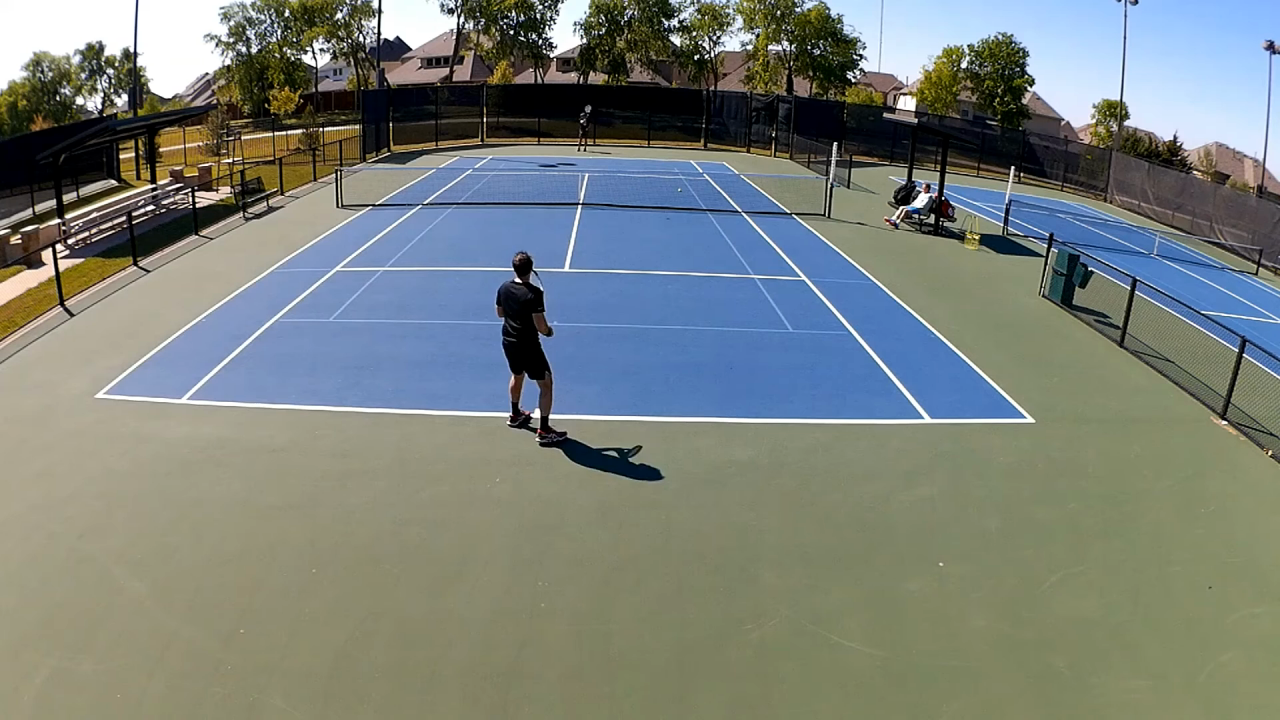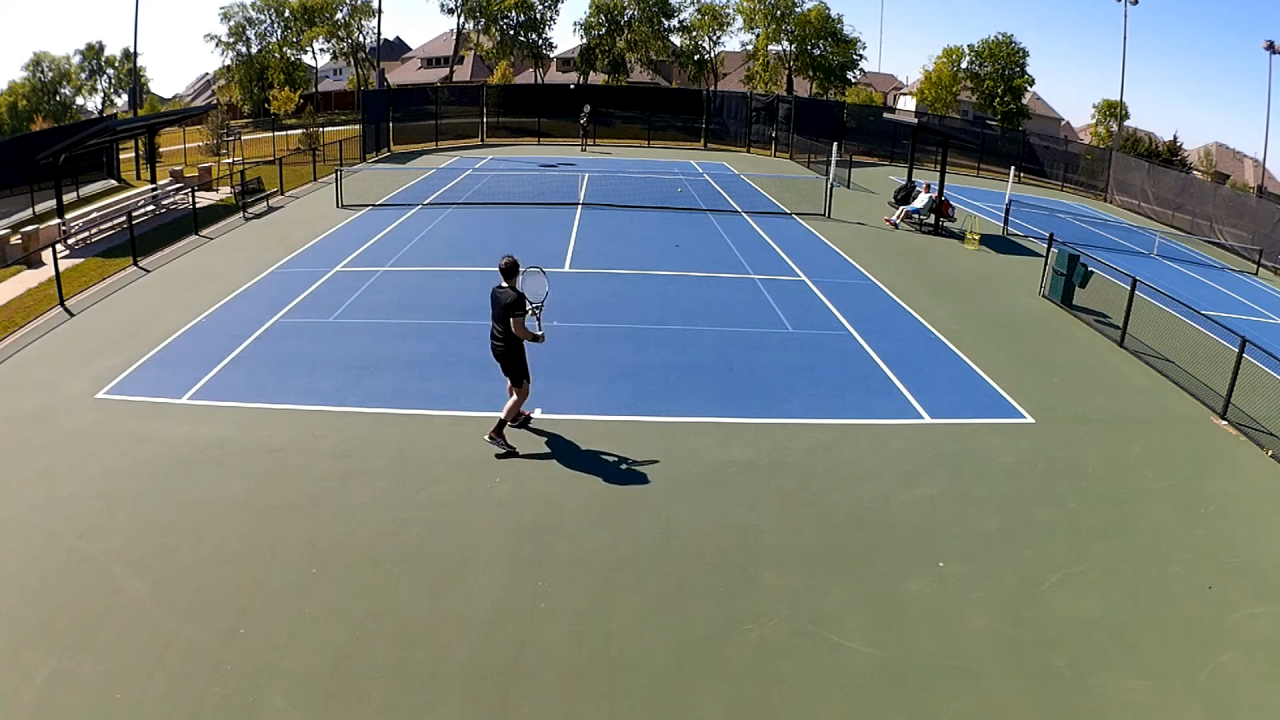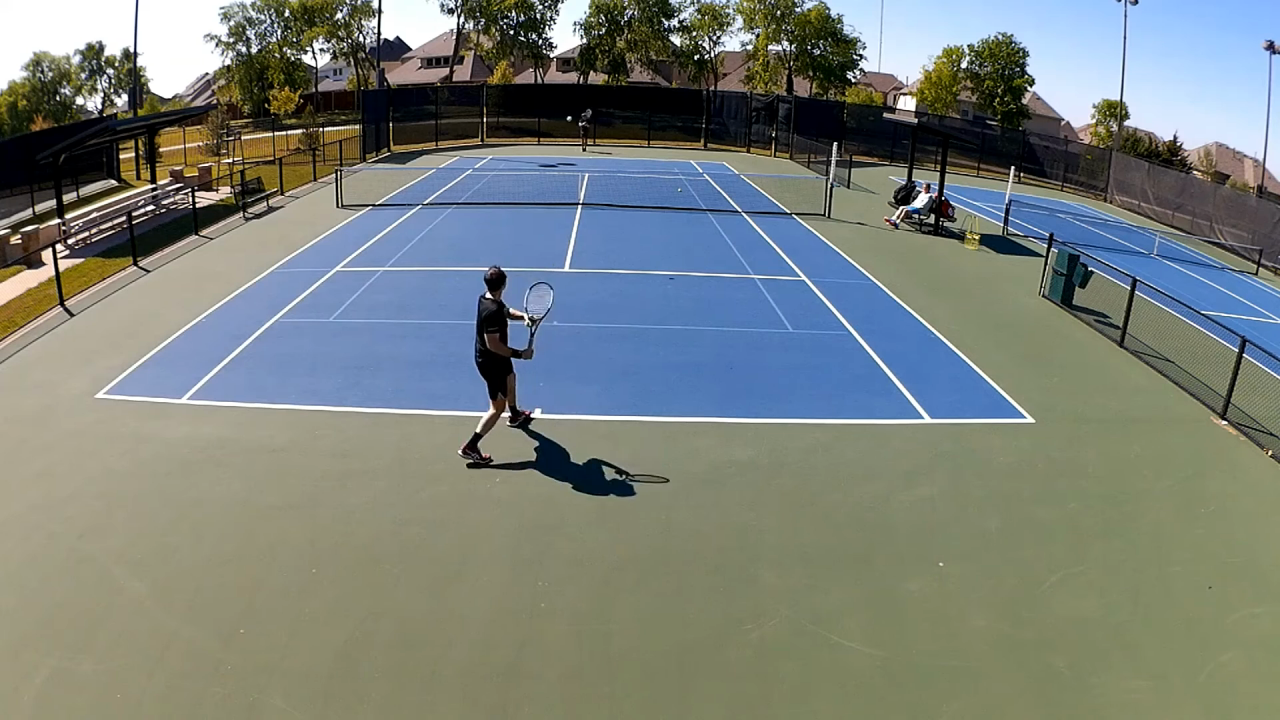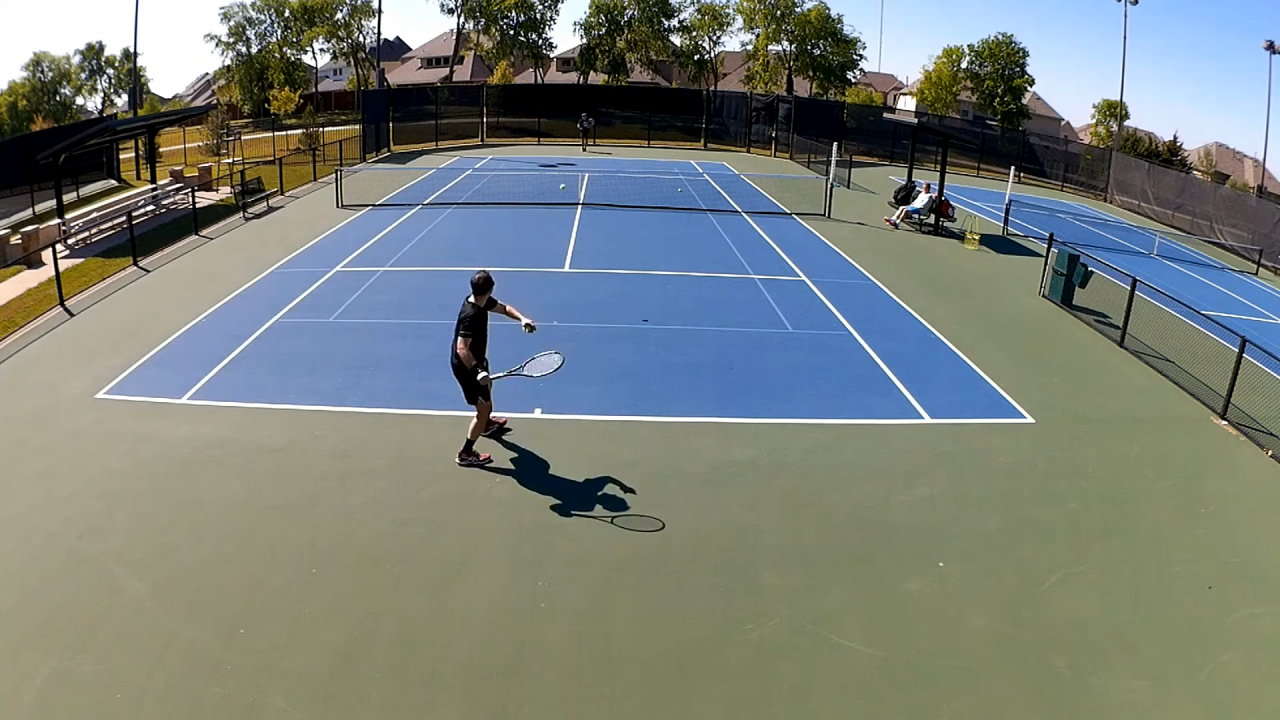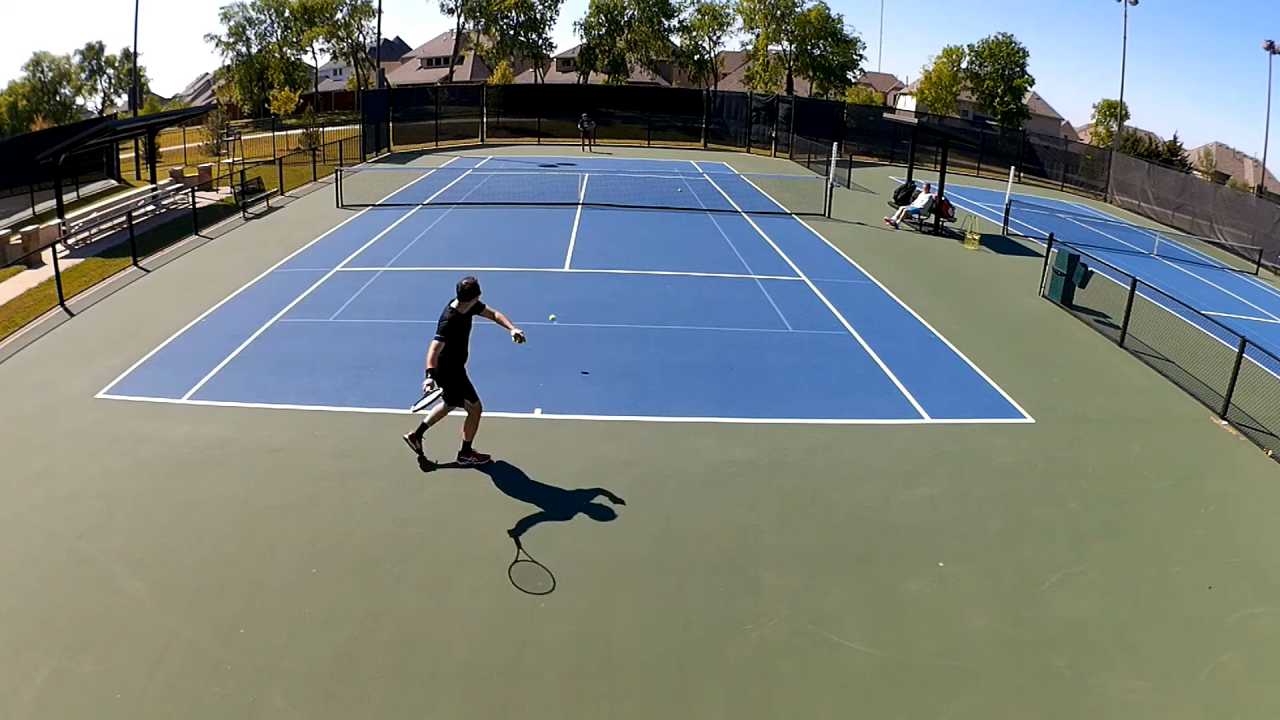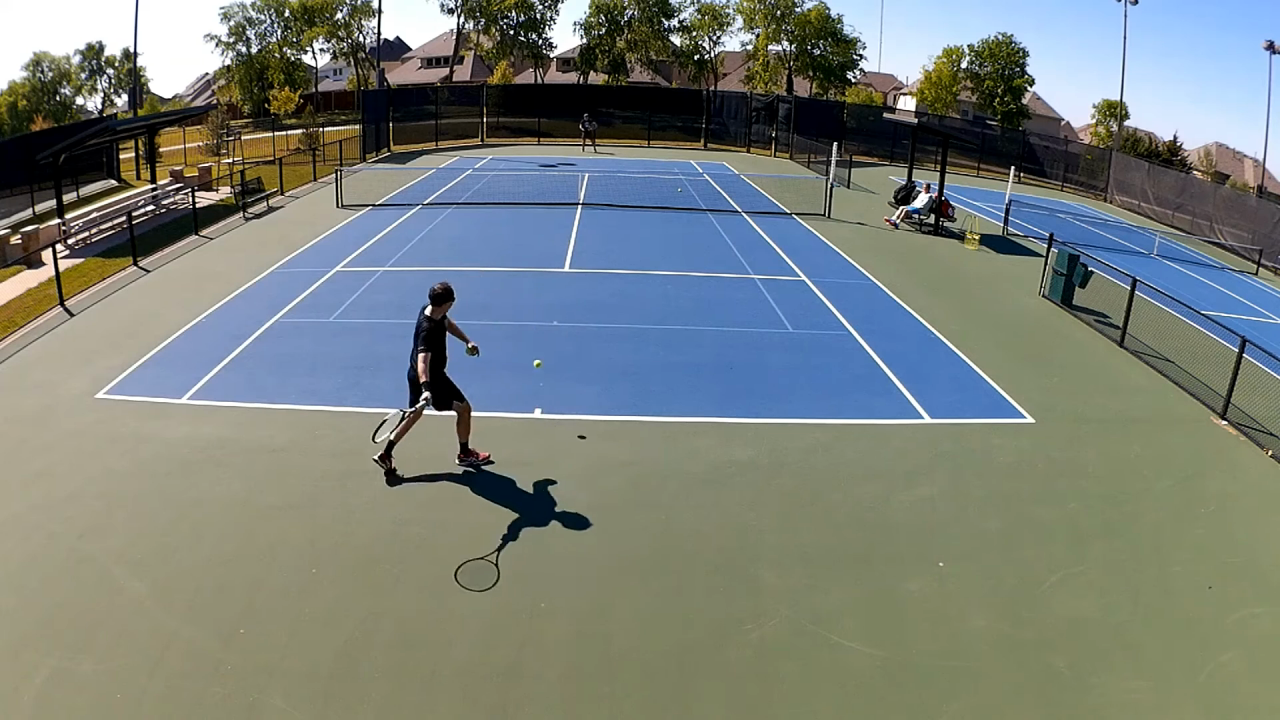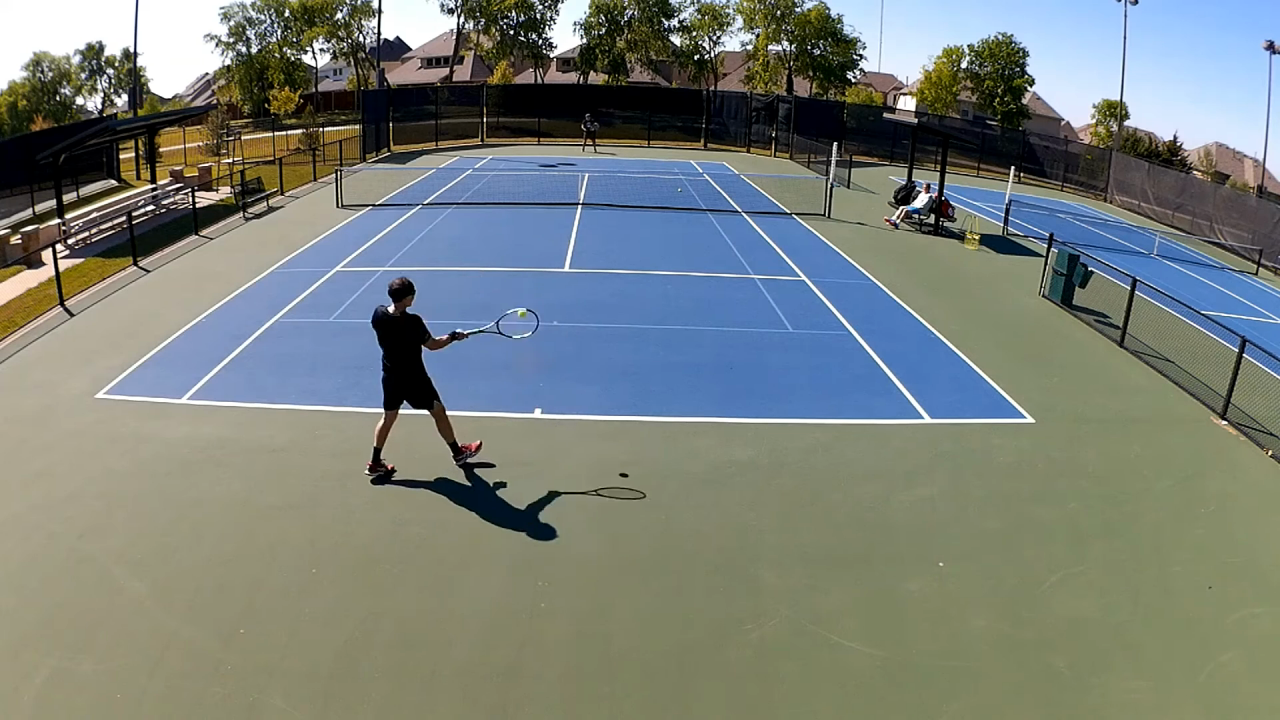
dt=0.2s
person 1, frame 1
left shoulder: (504, 288)
right shoulder: (534, 293)
left elbow: (500, 313)
right elbow: (540, 324)
right wrist: (548, 332)
left hip: (508, 341)
right hip: (527, 345)
left knee: (517, 376)
right knee: (546, 384)
left ankle: (515, 415)
right ankle: (544, 429)
person 1, frame 2
left shoulder: (496, 291)
right shoulder: (516, 297)
right elbow: (517, 329)
left wrist: (526, 309)
right wrist: (536, 337)
left hip: (497, 345)
right hip: (510, 349)
left knee: (513, 380)
right knee: (521, 392)
left ankle: (515, 416)
right ankle: (496, 431)
person 1, frame 3
left shoulder: (489, 300)
right shoulder: (493, 311)
left elbow: (506, 312)
right elbow: (492, 344)
left wrist: (523, 316)
right wrist: (520, 353)
left hip: (487, 358)
right hip: (491, 361)
left knee: (509, 378)
right knee: (497, 406)
left ankle: (516, 416)
right ankle: (470, 448)
person 1, frame 4
left shoulder: (482, 302)
right shoulder: (471, 316)
left elbow: (503, 308)
right elbow: (462, 349)
left wrist: (523, 319)
right wrist: (478, 370)
left hip: (473, 363)
right hip: (467, 367)
left knee: (481, 392)
right knee: (484, 407)
left ankle: (487, 424)
right ankle: (466, 453)
person 1, frame 5
left shoulder: (471, 305)
right shoulder: (449, 321)
left elbow: (492, 313)
right elbow: (434, 349)
left wrist: (513, 329)
right wrist: (430, 374)
left hip: (449, 369)
right hip: (449, 372)
left knee: (447, 405)
right knee: (475, 410)
left ankle: (416, 436)
right ankle: (465, 453)
person 1, frame 6
left shoulder: (434, 310)
right shoulder: (429, 329)
left elbow: (447, 323)
right elbow: (423, 361)
left wrist: (467, 341)
right wrist: (426, 388)
left hip: (414, 375)
right hip: (432, 379)
left knee: (413, 415)
right knee: (464, 410)
left ankle: (384, 455)
right ankle: (465, 454)
person 1, frame 7
left shoulder: (378, 314)
right shoulder: (413, 322)
right elbow: (432, 345)
right wrist: (453, 337)
left hip: (390, 376)
right hip: (413, 377)
left knee: (388, 417)
right knee: (439, 413)
left ankle: (375, 463)
right ankle: (458, 453)
